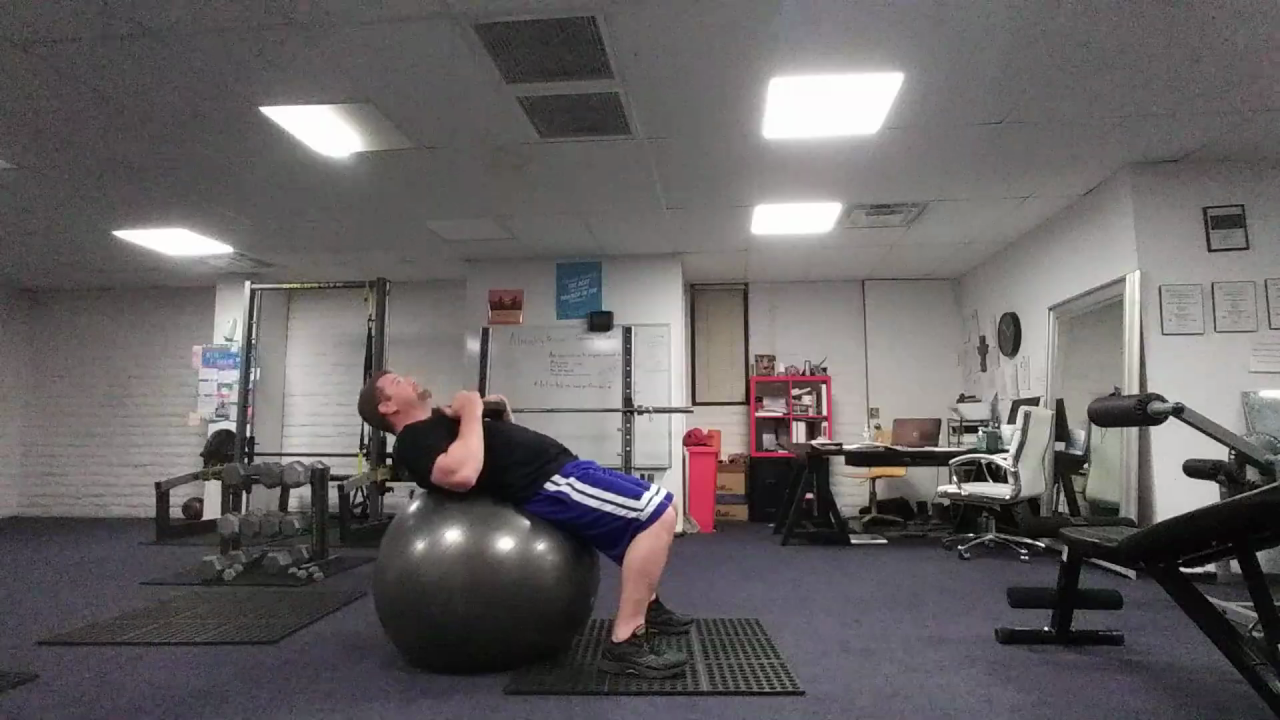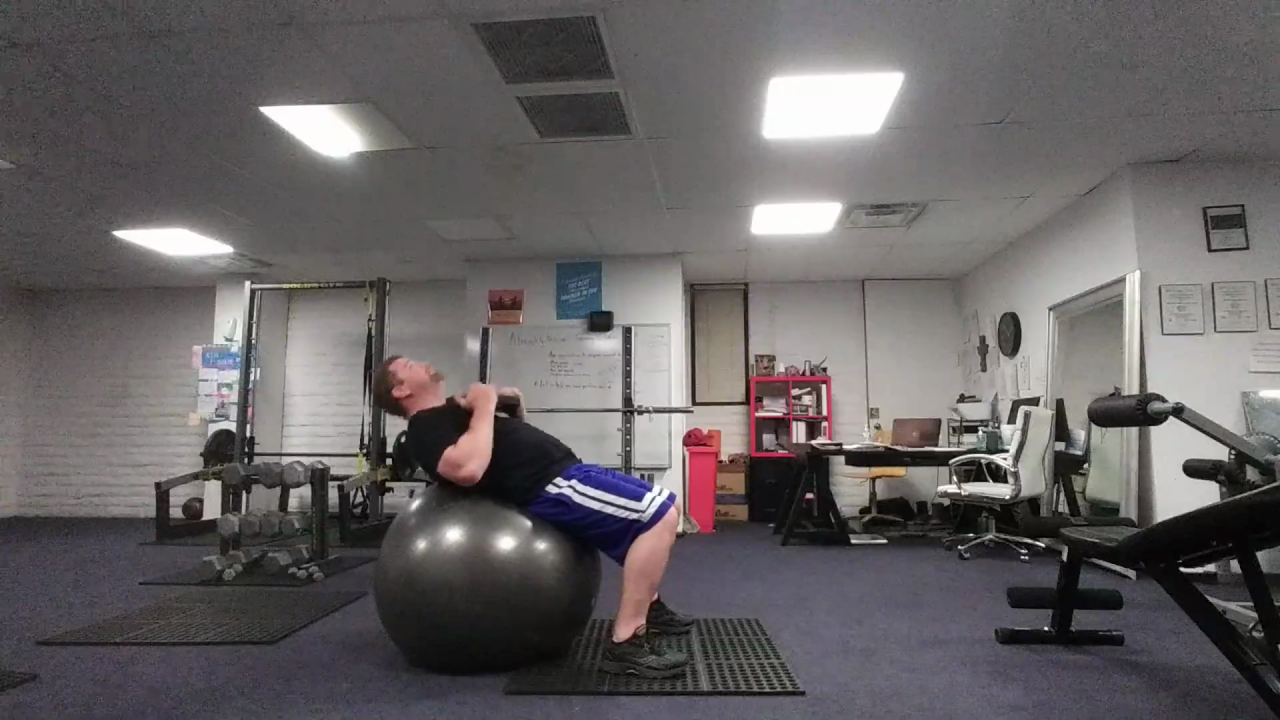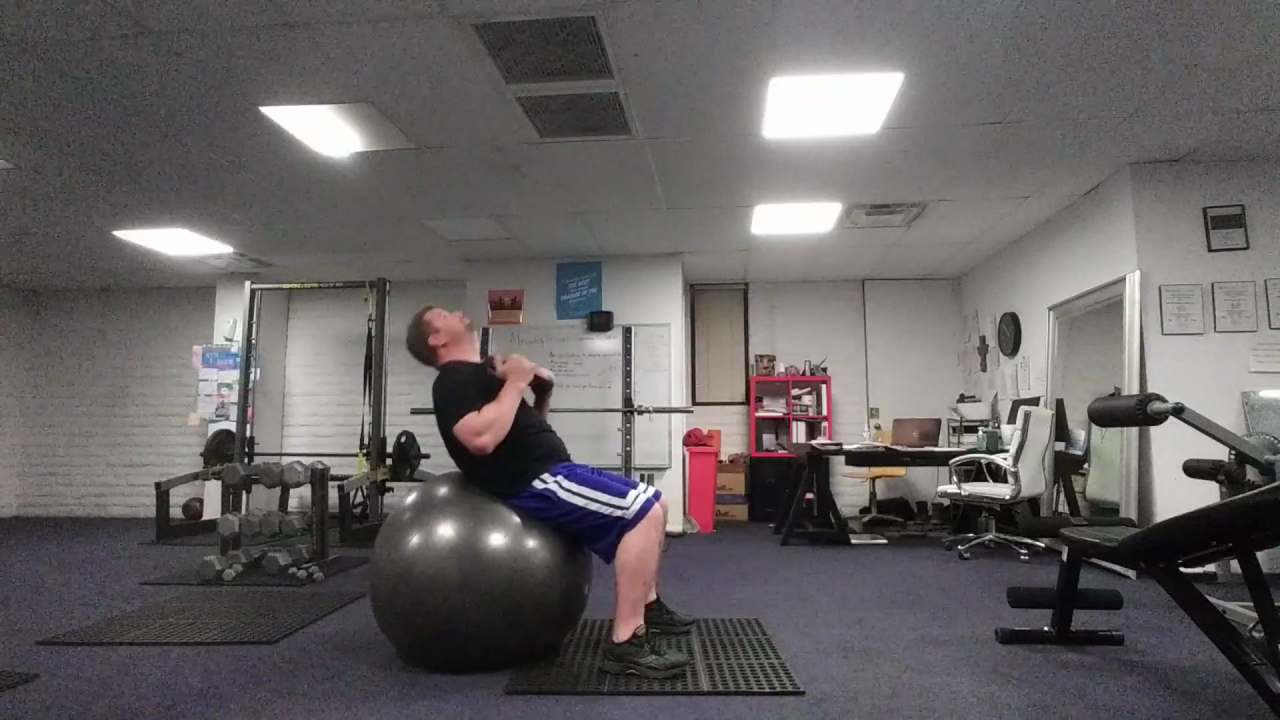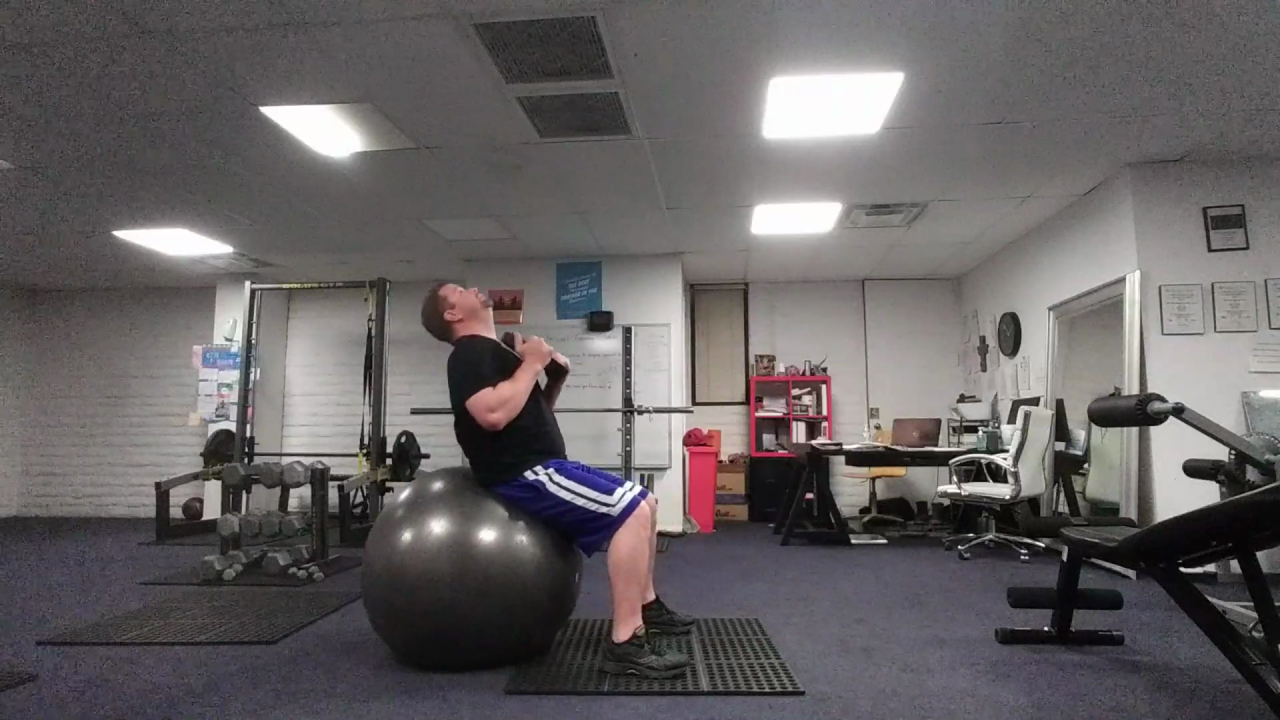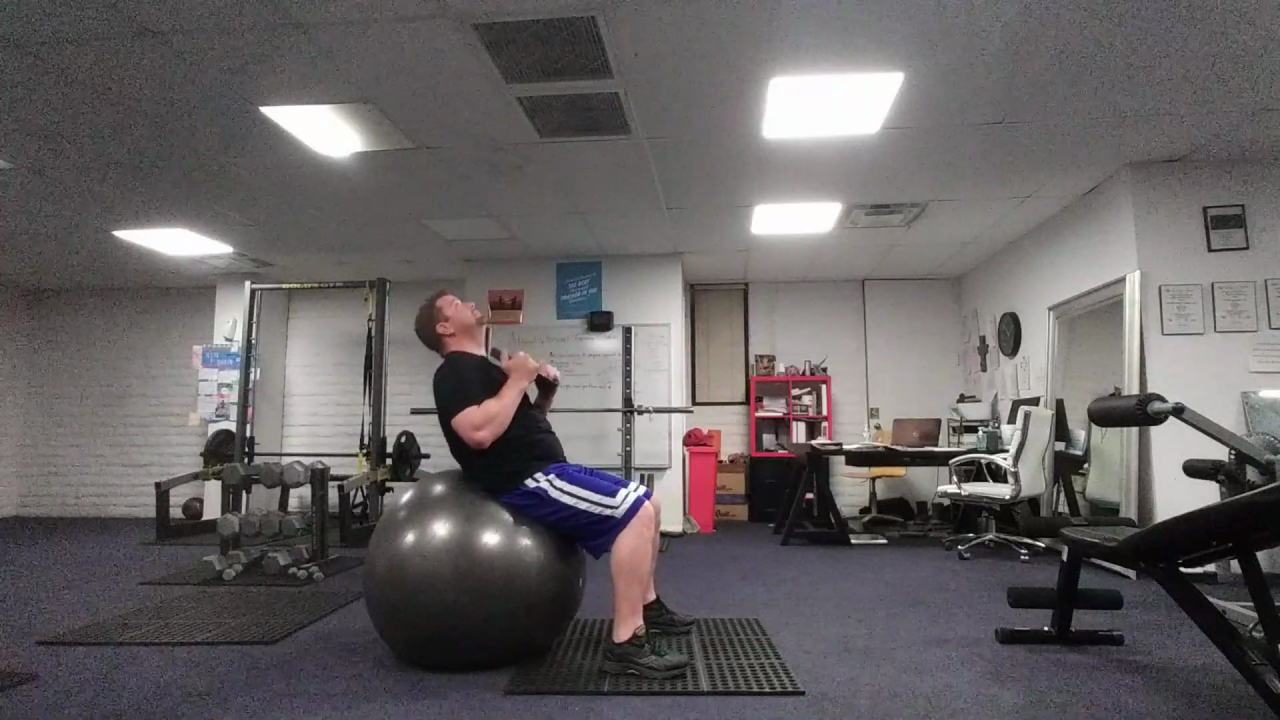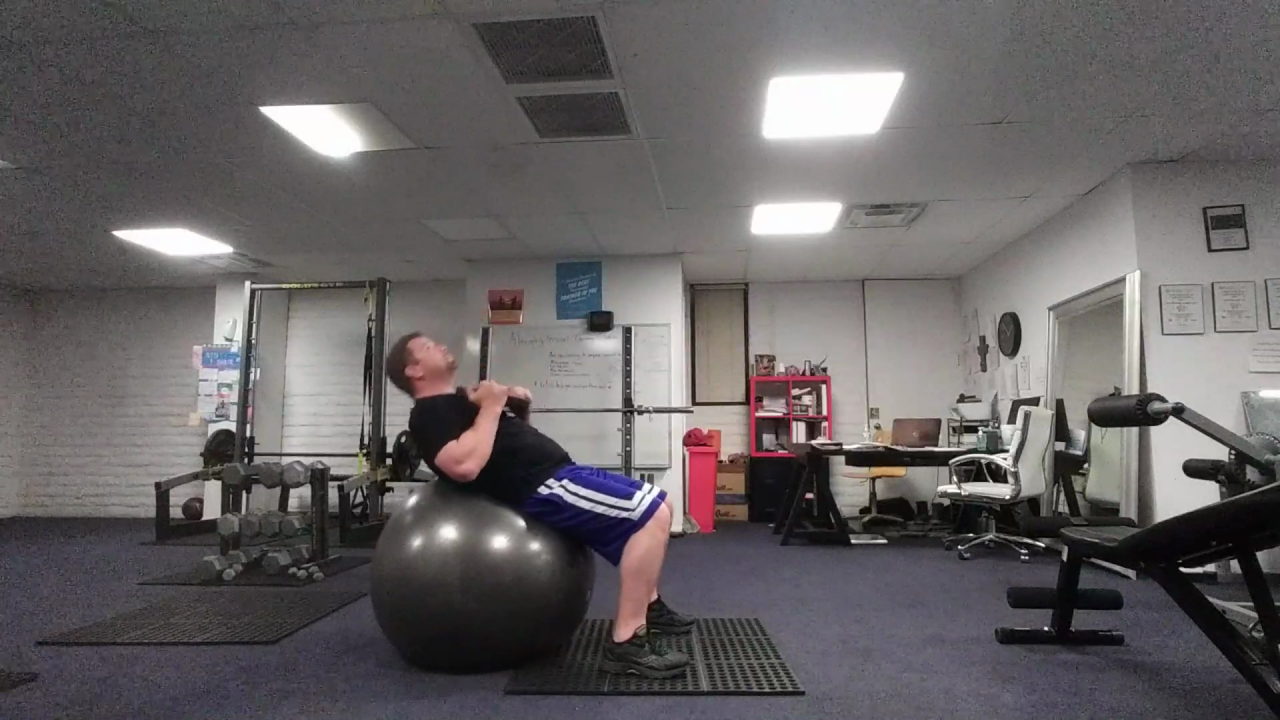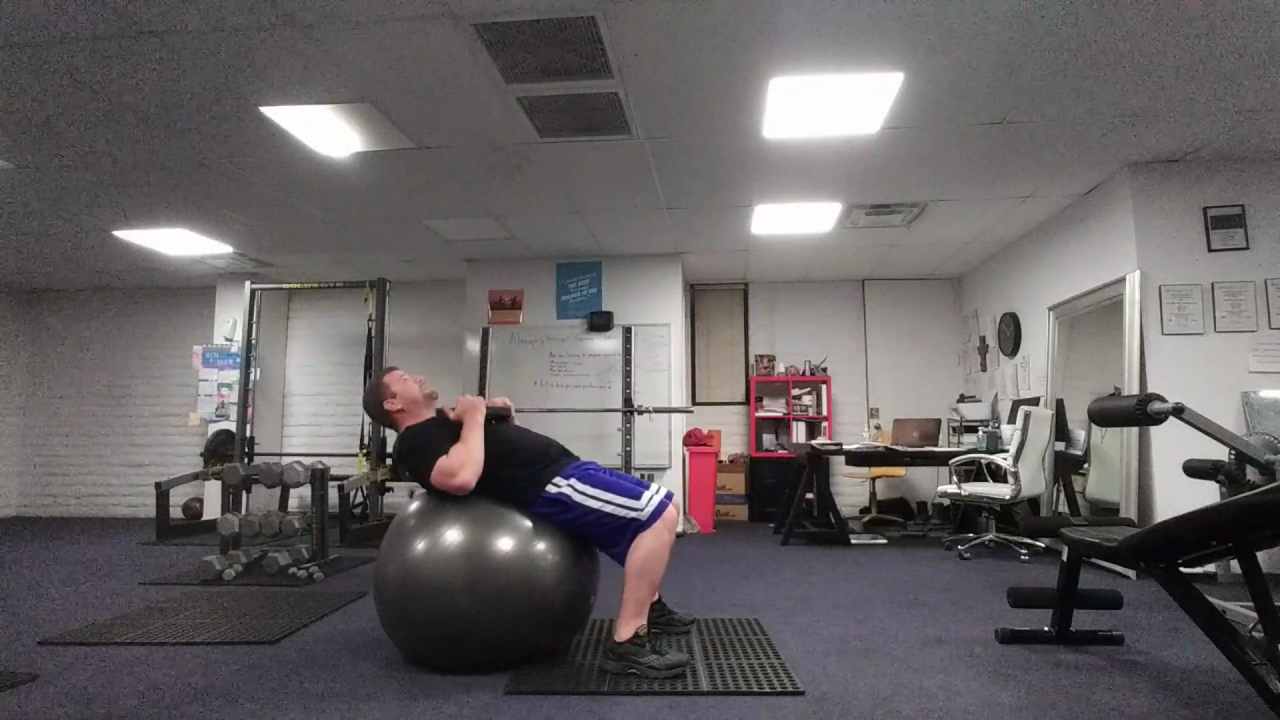
dt=0.4s
person 1, frame 1
left shoulder: (434, 428)
right shoulder: (414, 441)
right elbow: (463, 474)
left wrist: (501, 416)
right wrist: (471, 412)
left hip: (559, 471)
right hip: (549, 484)
left knee: (651, 510)
right knee: (659, 515)
left ankle: (646, 607)
right ankle: (625, 644)
person 1, frame 2
left shoulder: (447, 414)
right shoulder: (426, 426)
right elbow: (468, 468)
left wrist: (515, 409)
right wrist: (484, 406)
left hip: (559, 474)
right hip: (548, 487)
left knee: (653, 509)
right knee: (661, 513)
left ankle: (648, 608)
right ankle: (626, 644)
person 1, frame 3
left shoulder: (475, 373)
right shoulder: (455, 379)
right elbow: (481, 438)
left wrist: (542, 393)
right wrist: (515, 382)
left hip: (548, 473)
right hip: (536, 484)
left knee: (646, 507)
right knee: (647, 512)
left ankle: (648, 608)
right ankle: (626, 645)
person 1, frame 4
left shoulder: (490, 352)
right shoulder: (471, 353)
right elbow: (493, 414)
left wrist: (555, 378)
right wrist: (532, 365)
left hip: (542, 466)
right hip: (525, 475)
left knee: (643, 504)
right knee: (632, 512)
left ankle: (647, 606)
right ankle: (627, 644)
person 1, frame 5
left shoulder: (477, 368)
right shoulder: (456, 372)
right elbow: (479, 433)
left wrist: (545, 392)
right wrist: (518, 380)
left hip: (546, 470)
right hip: (528, 482)
left knee: (644, 504)
right knee: (639, 511)
left ankle: (648, 606)
right ankle: (627, 644)
person 1, frame 6
left shoulder: (452, 404)
right shoulder: (429, 415)
right elbow: (466, 466)
left wrist: (518, 408)
right wrist: (492, 405)
left hip: (555, 474)
right hip: (543, 487)
left knee: (653, 508)
right knee: (655, 513)
left ankle: (649, 606)
right ankle: (627, 644)
person 1, frame 7
left shoulder: (439, 427)
right shoulder: (416, 442)
right elbow: (461, 478)
left wrist: (505, 418)
right wrist: (473, 416)
left hip: (560, 472)
right hip: (552, 485)
left knee: (657, 510)
right knee: (661, 515)
left ankle: (649, 607)
right ankle: (627, 644)
